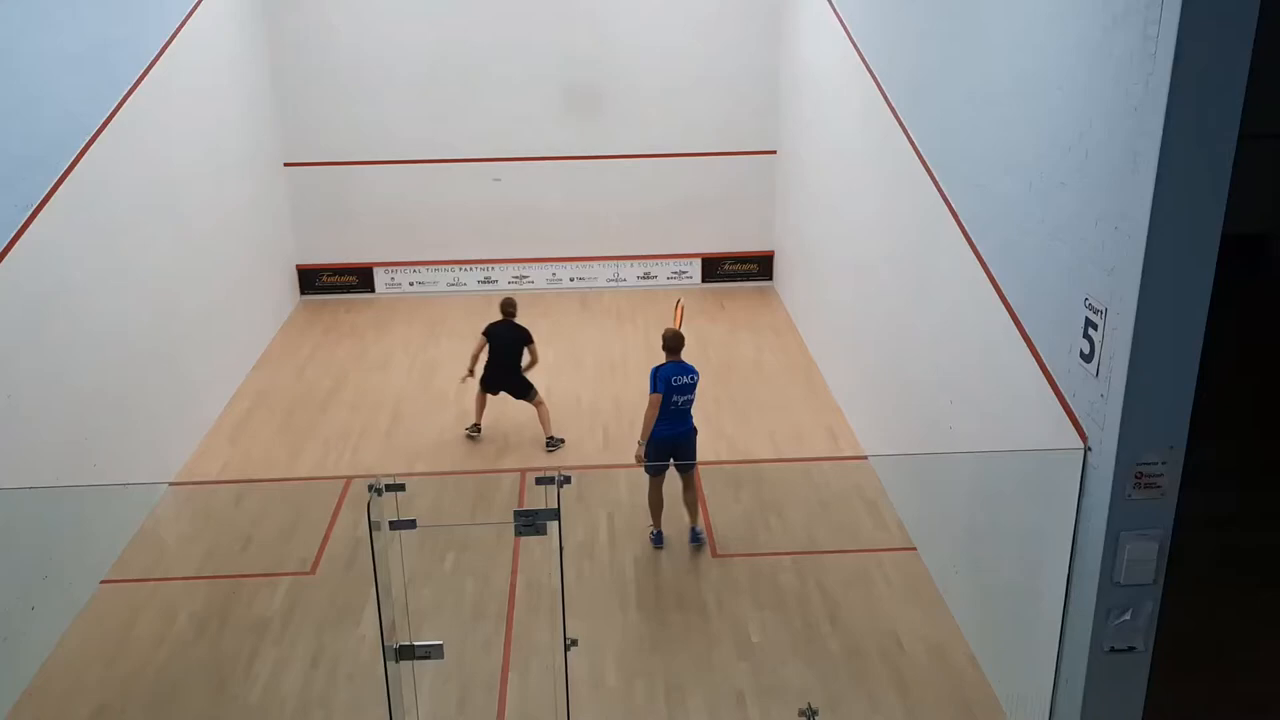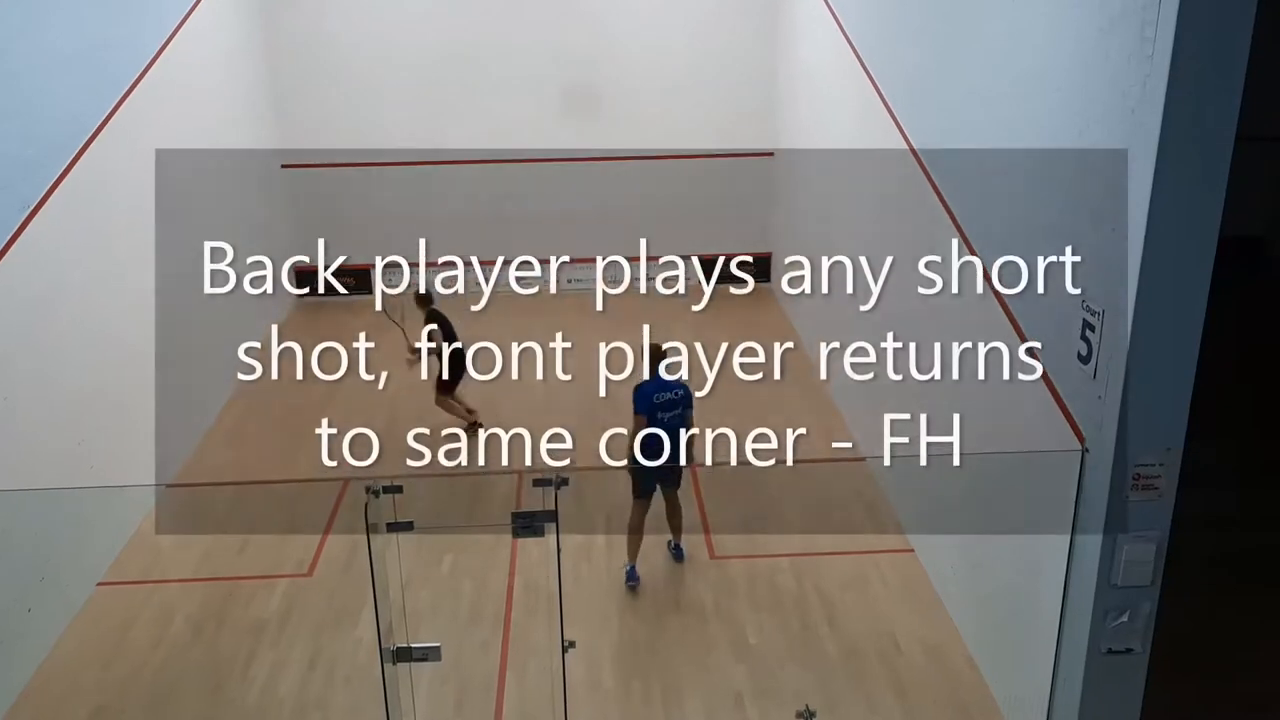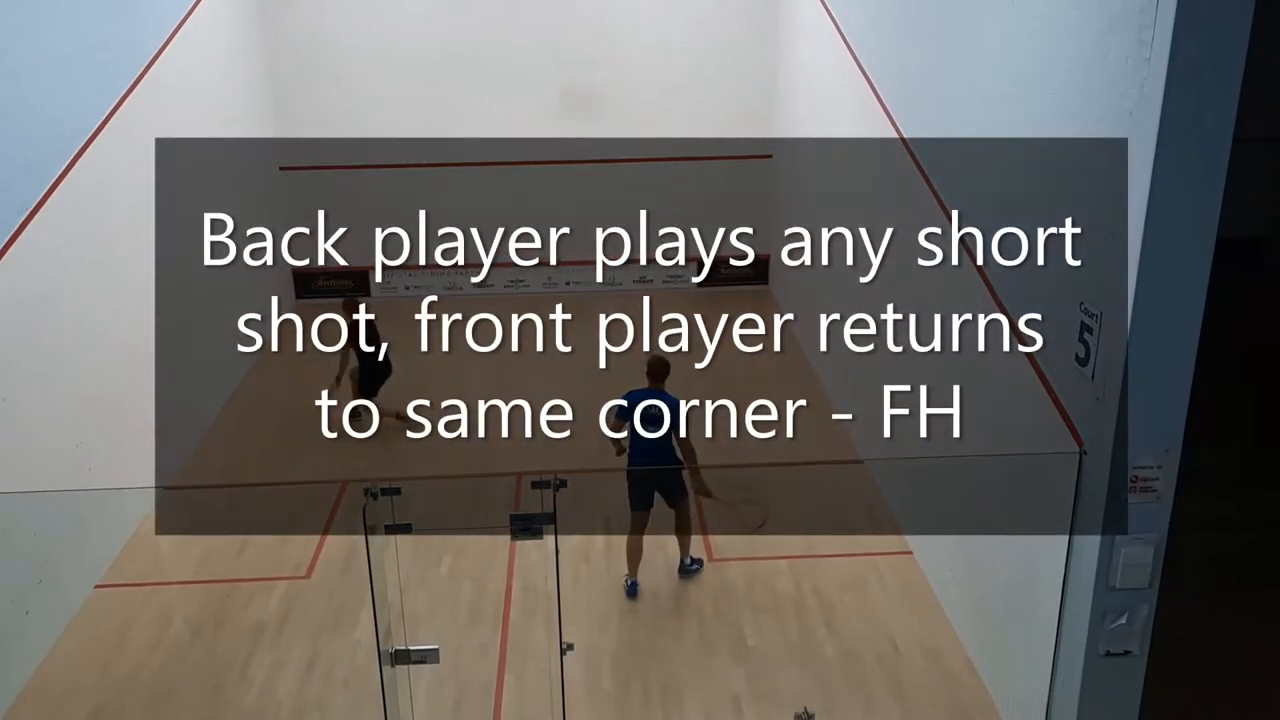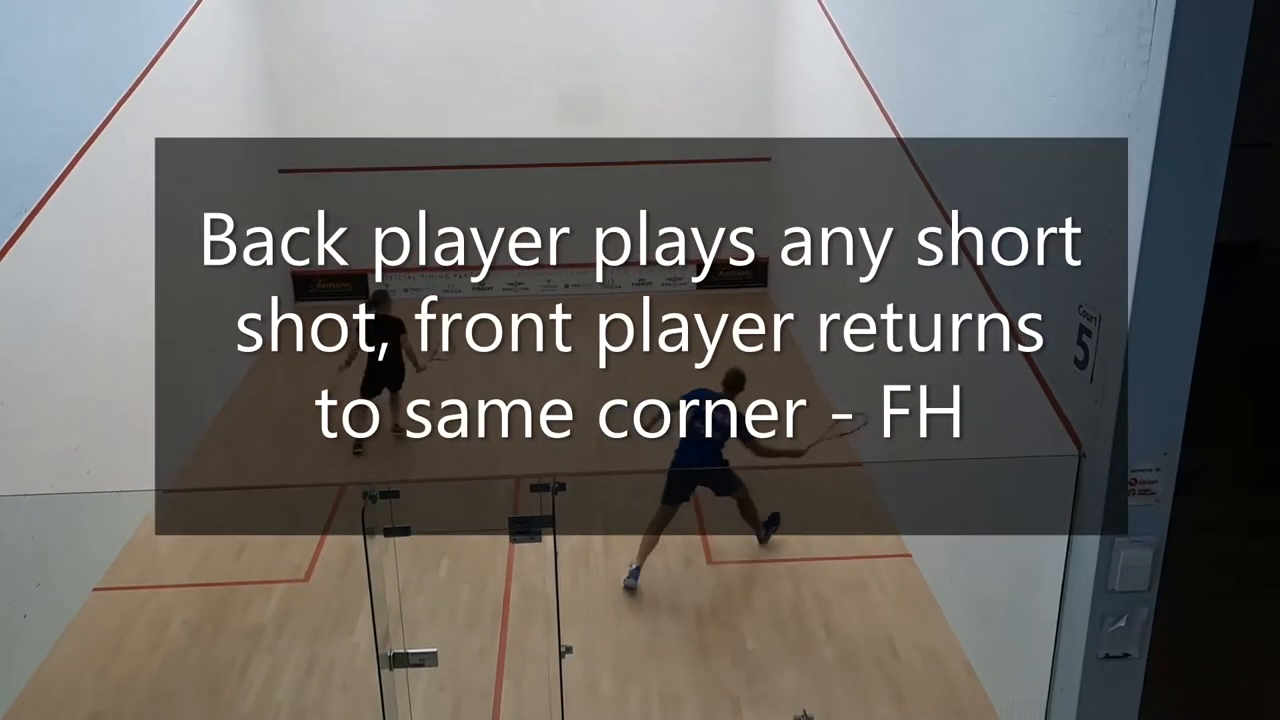
dt=0.5s
person 1, frame 1
left shoulder: (660, 372)
right shoulder: (693, 373)
left elbow: (653, 408)
left wrist: (641, 443)
left hip: (660, 437)
right hip: (685, 435)
left knee: (656, 484)
right knee: (689, 481)
left ankle: (657, 532)
right ankle: (695, 529)
person 1, frame 2
left shoulder: (643, 389)
right shoulder: (683, 388)
left elbow: (639, 429)
right elbow: (689, 423)
left wrist: (632, 457)
right wrist: (687, 451)
left hip: (648, 455)
right hip: (674, 453)
left knee: (639, 510)
right knee: (672, 498)
left ankle: (632, 568)
right ankle: (677, 546)
person 1, frame 3
left shoulder: (632, 399)
right shoulder: (675, 406)
left elbow: (614, 429)
right elbow: (685, 447)
left wrist: (619, 447)
right wrist: (699, 481)
left hip: (638, 468)
right hip: (667, 467)
left knee: (637, 526)
right knee: (682, 509)
left ankle: (632, 581)
right ankle: (686, 561)
person 1, frame 4
left shoulder: (699, 396)
right shoulder: (735, 417)
left elbow: (671, 408)
right elbow: (758, 450)
left wrist: (650, 422)
right wrist: (790, 453)
left hip: (682, 465)
right hip: (711, 467)
left knee: (661, 518)
right knee: (742, 493)
left ankle: (635, 570)
right ankle: (762, 531)
